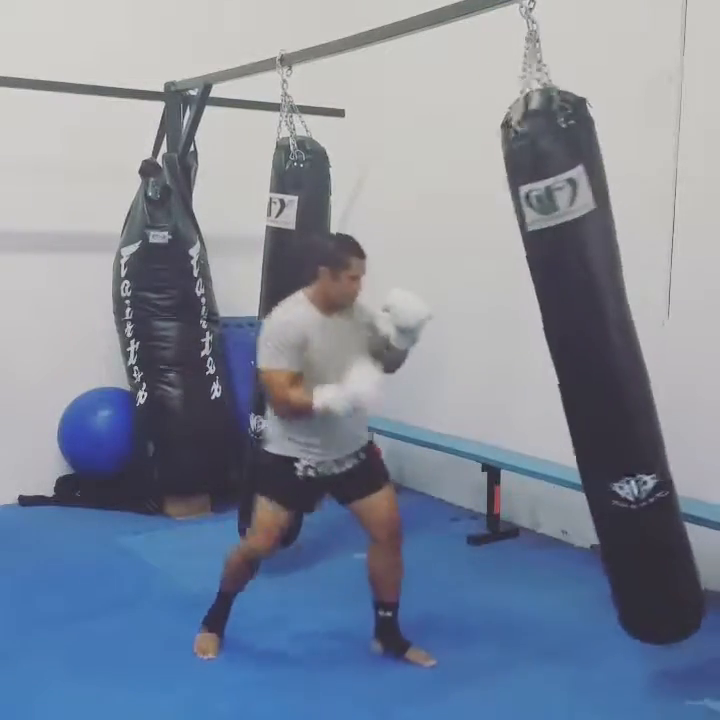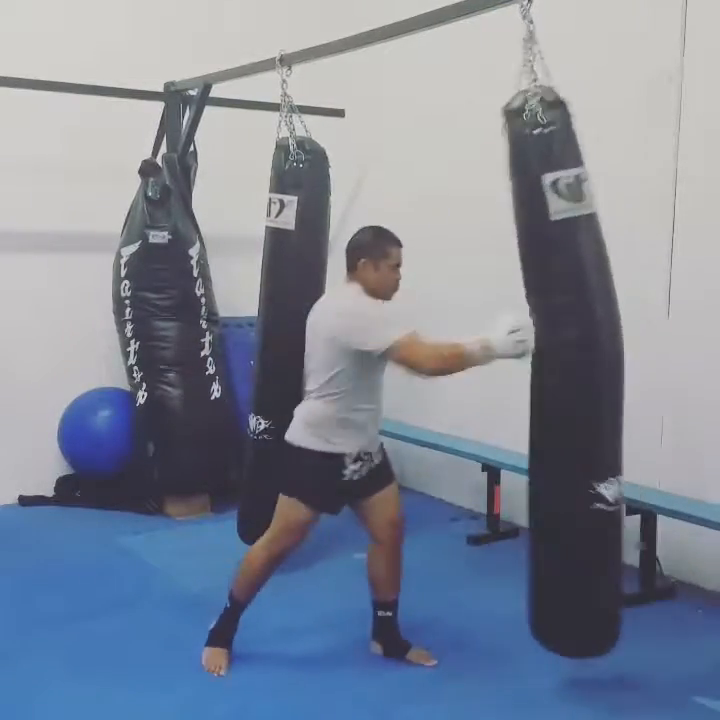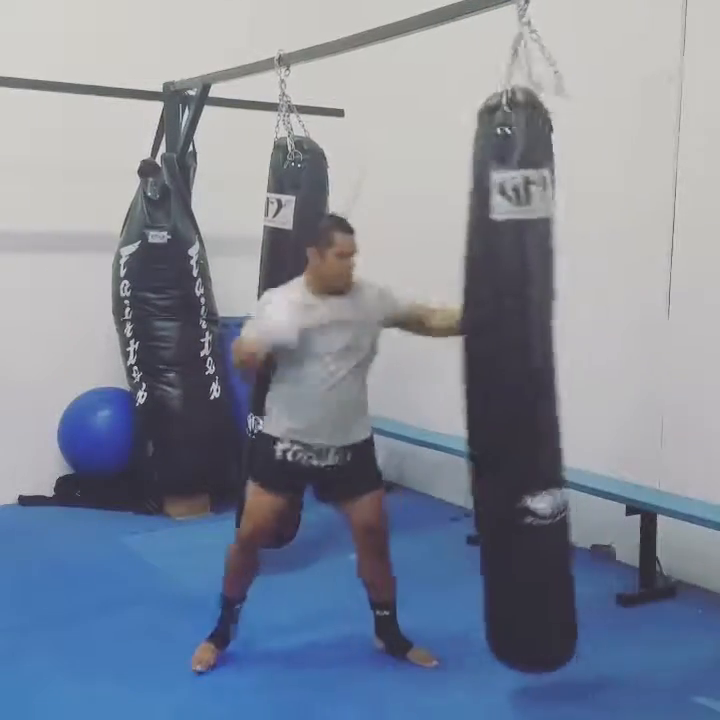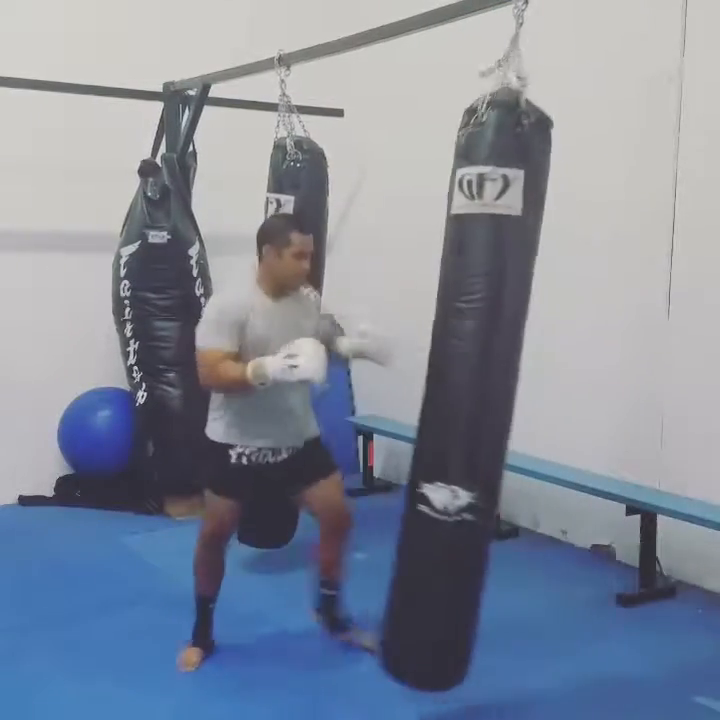
dt=0.3s
person 1, frame 1
left shoulder: (359, 315)
right shoulder: (287, 324)
left elbow: (388, 363)
right elbow: (279, 395)
left wrist: (404, 336)
right wrist: (335, 399)
left hip: (352, 450)
right hip: (295, 454)
left knee: (387, 531)
right knee: (261, 544)
left ankle: (388, 634)
right ankle: (214, 621)
person 1, frame 2
left shoulder: (340, 305)
right shoulder: (361, 312)
right elbow: (428, 362)
right wrist: (493, 345)
left hip: (359, 446)
right hip: (321, 448)
left knee: (389, 532)
right knee: (280, 543)
left ankle: (386, 635)
right ankle: (223, 631)
person 1, frame 3
left shoulder: (371, 298)
right shoulder: (278, 301)
left elbow: (424, 320)
right elbow: (242, 358)
right wrist: (268, 336)
left hip: (348, 443)
right hip: (285, 440)
left knee: (373, 535)
right knee: (252, 534)
left ankle: (390, 632)
right ankle: (221, 632)
person 1, frame 4
left shoulder: (308, 301)
right shoulder: (228, 305)
left elbow: (326, 341)
right elbow: (212, 376)
left wrist: (352, 344)
right wrist: (270, 369)
left hip: (298, 439)
right hip: (238, 444)
left knee: (337, 517)
right knee: (214, 535)
left ankle: (330, 611)
right ankle: (201, 632)
